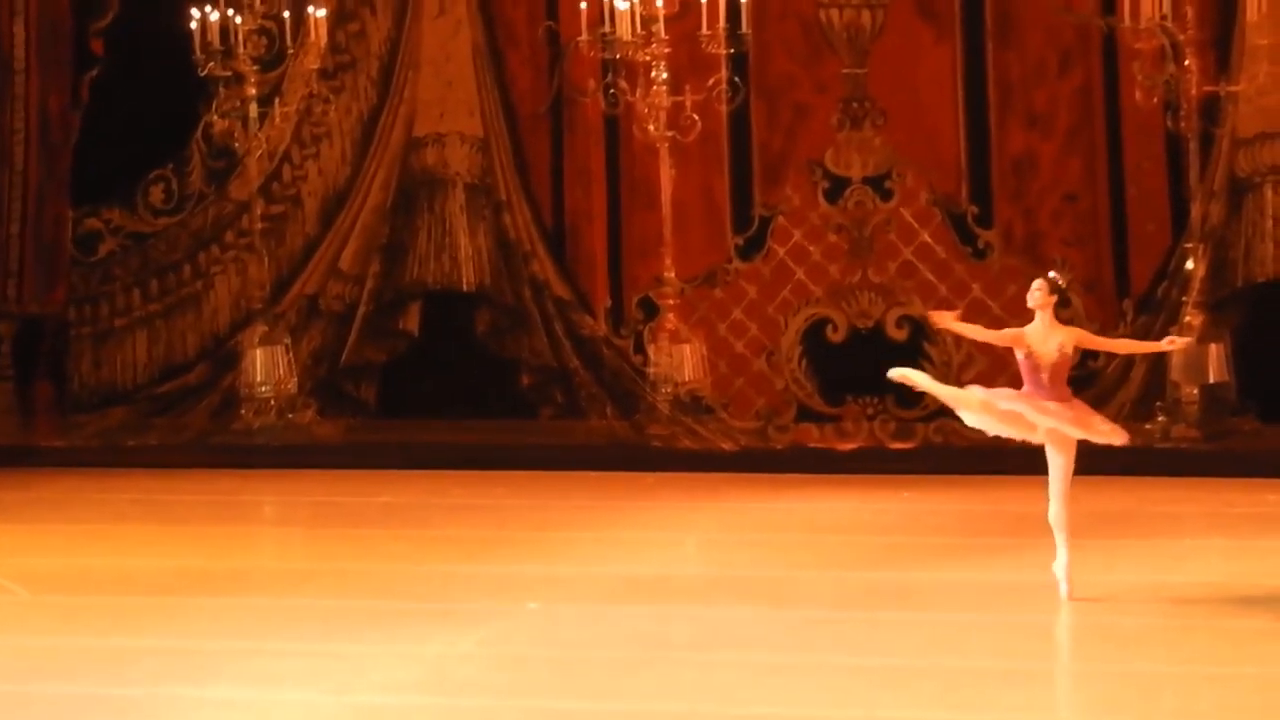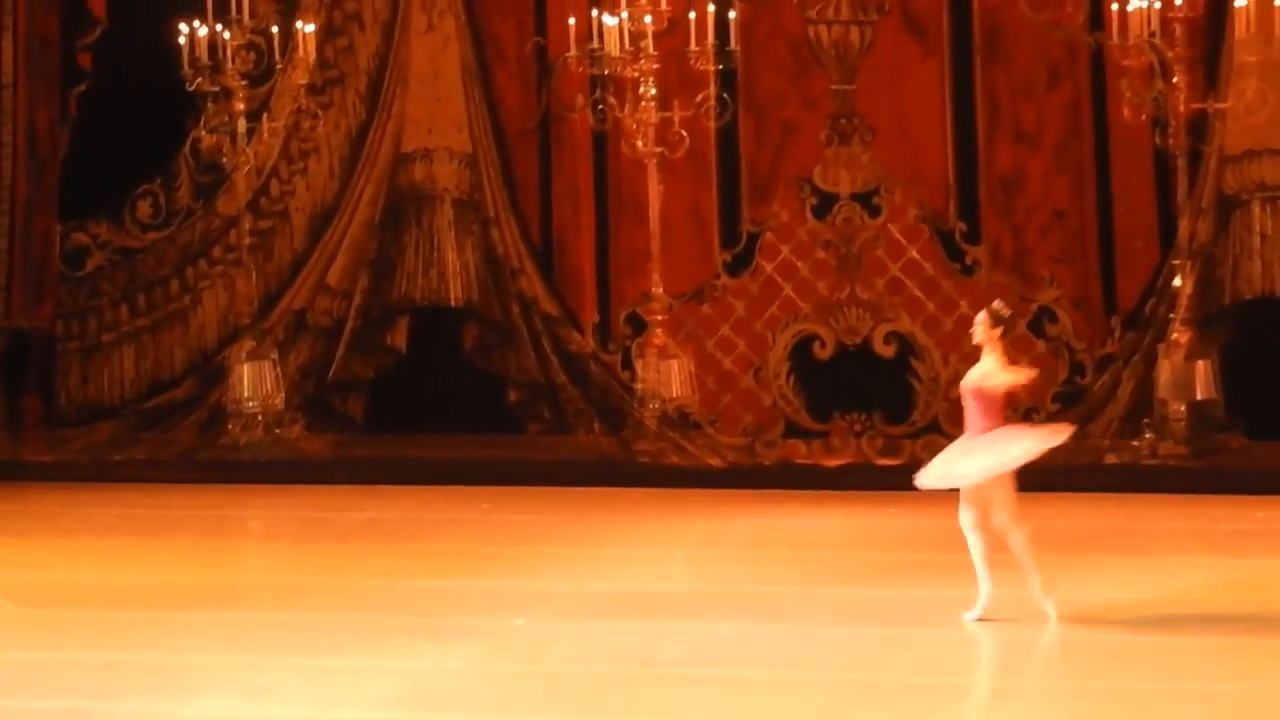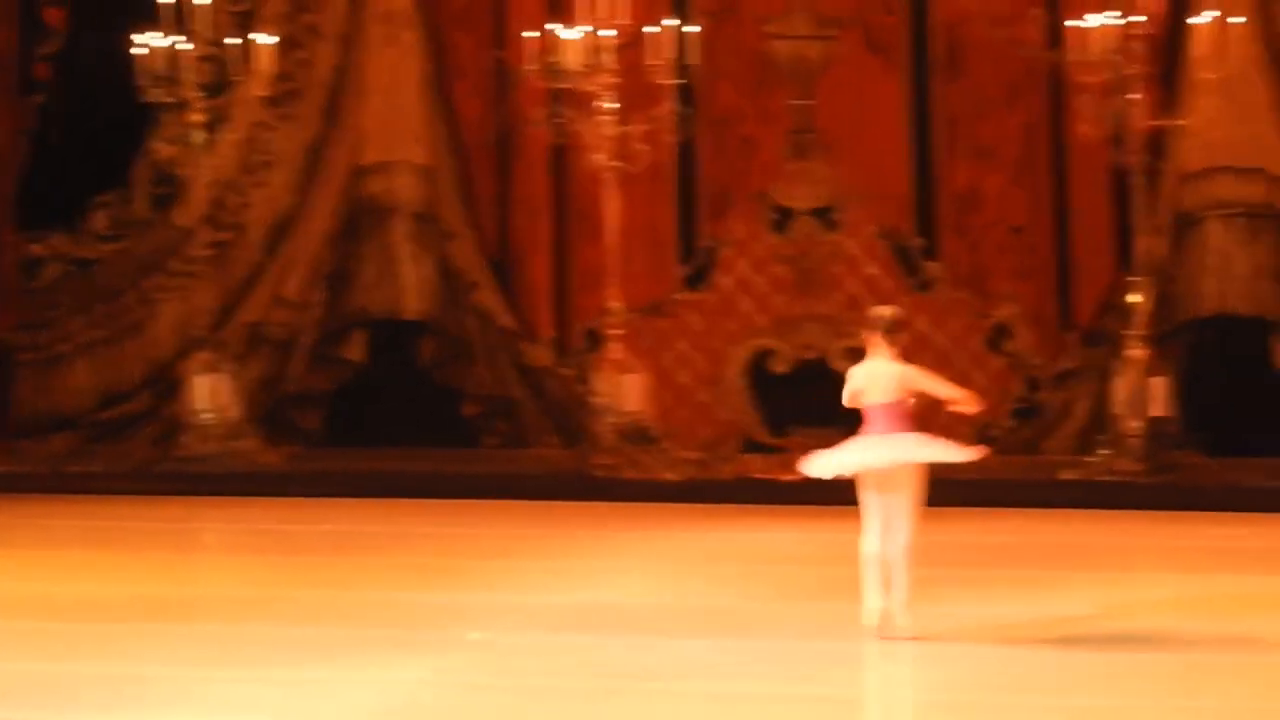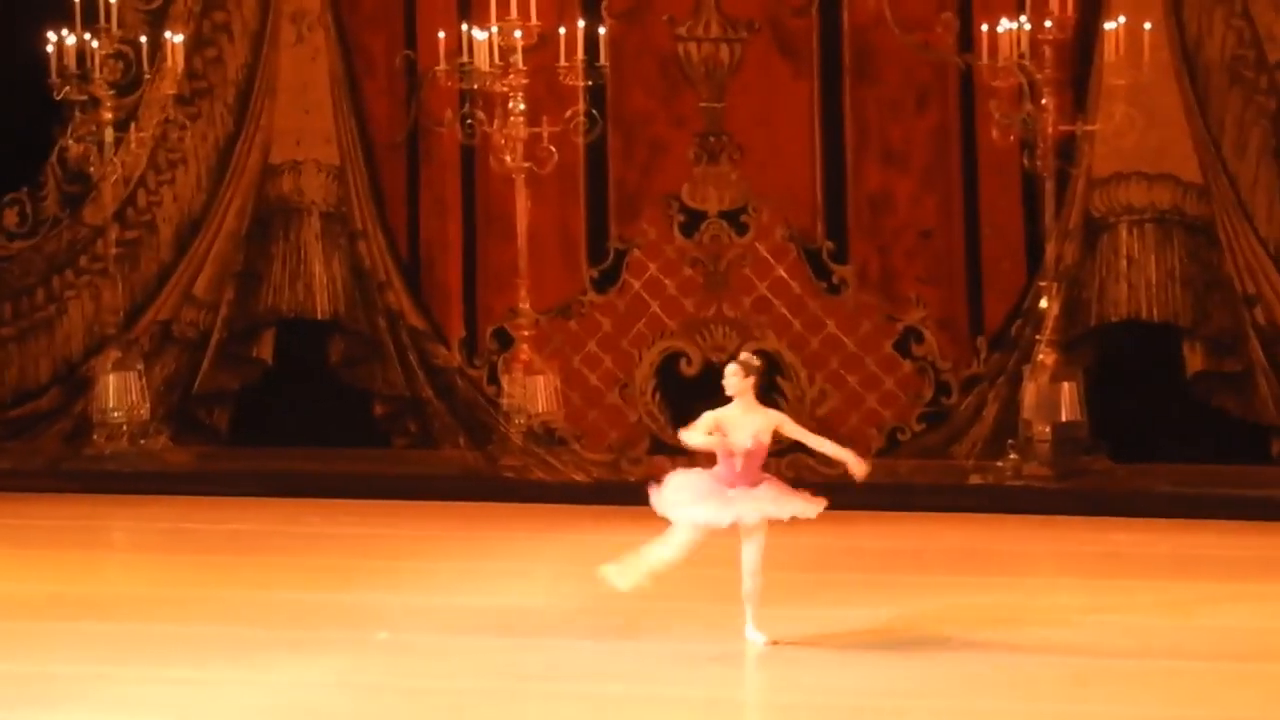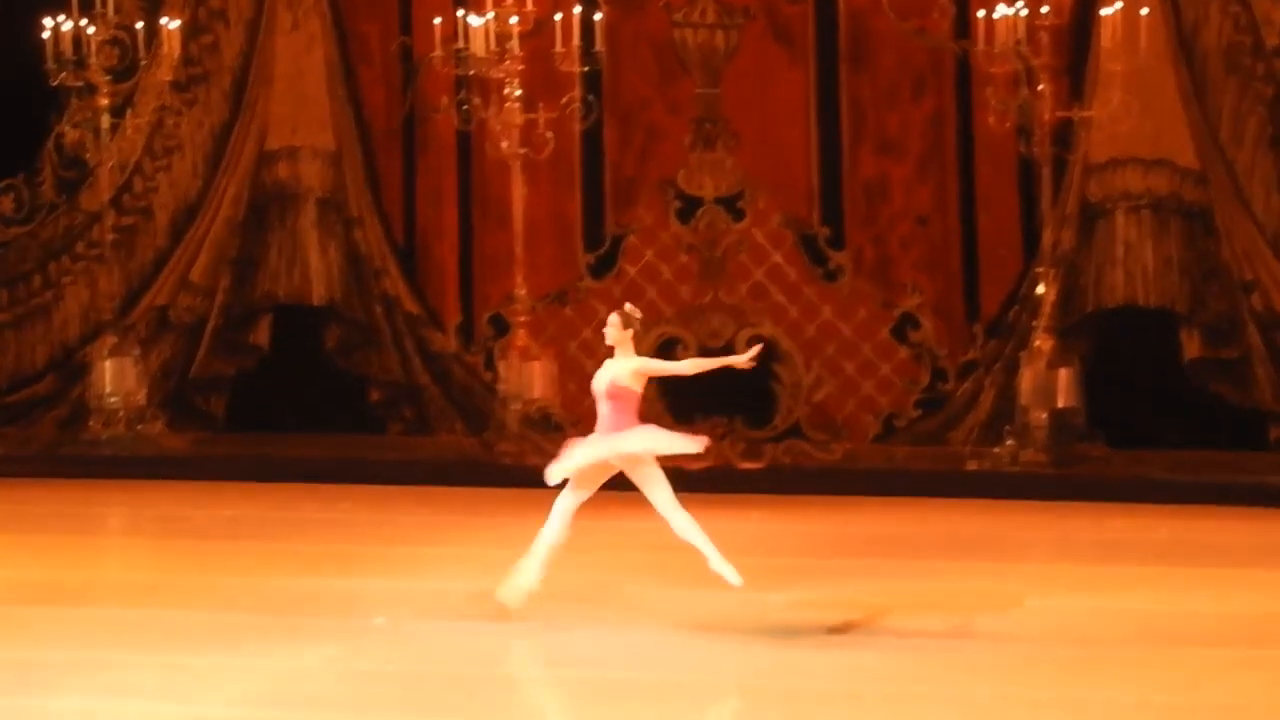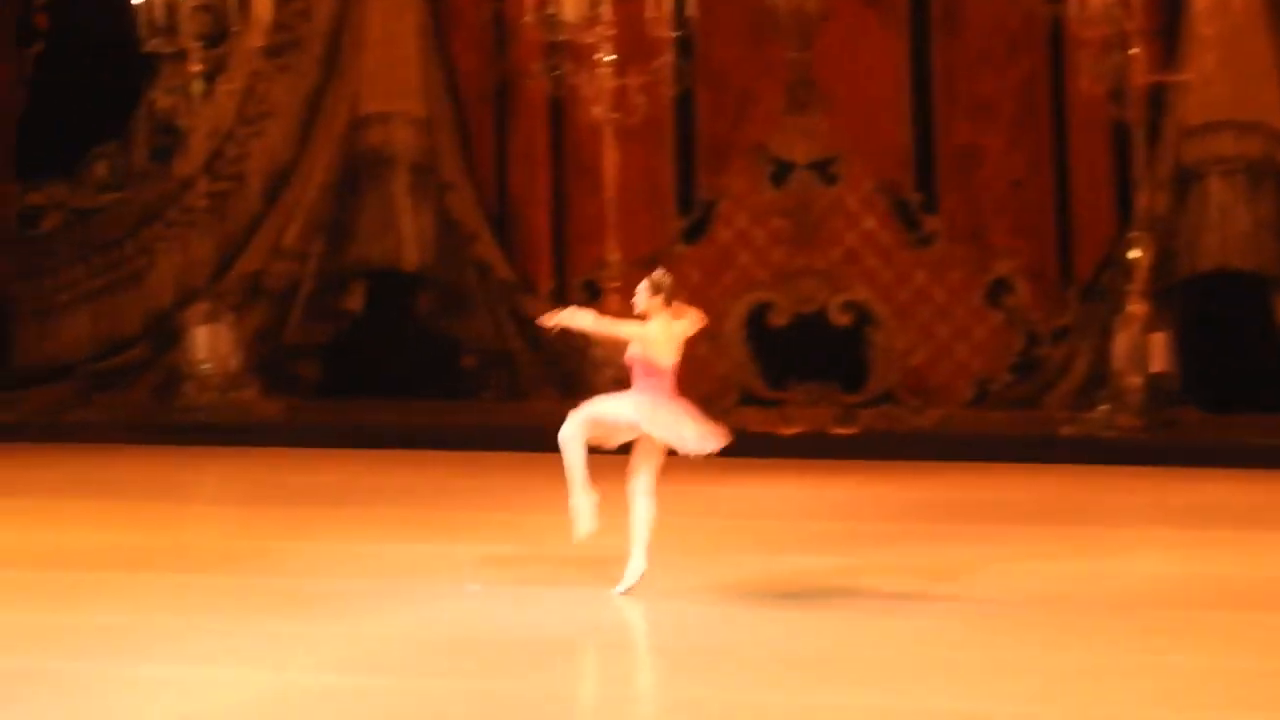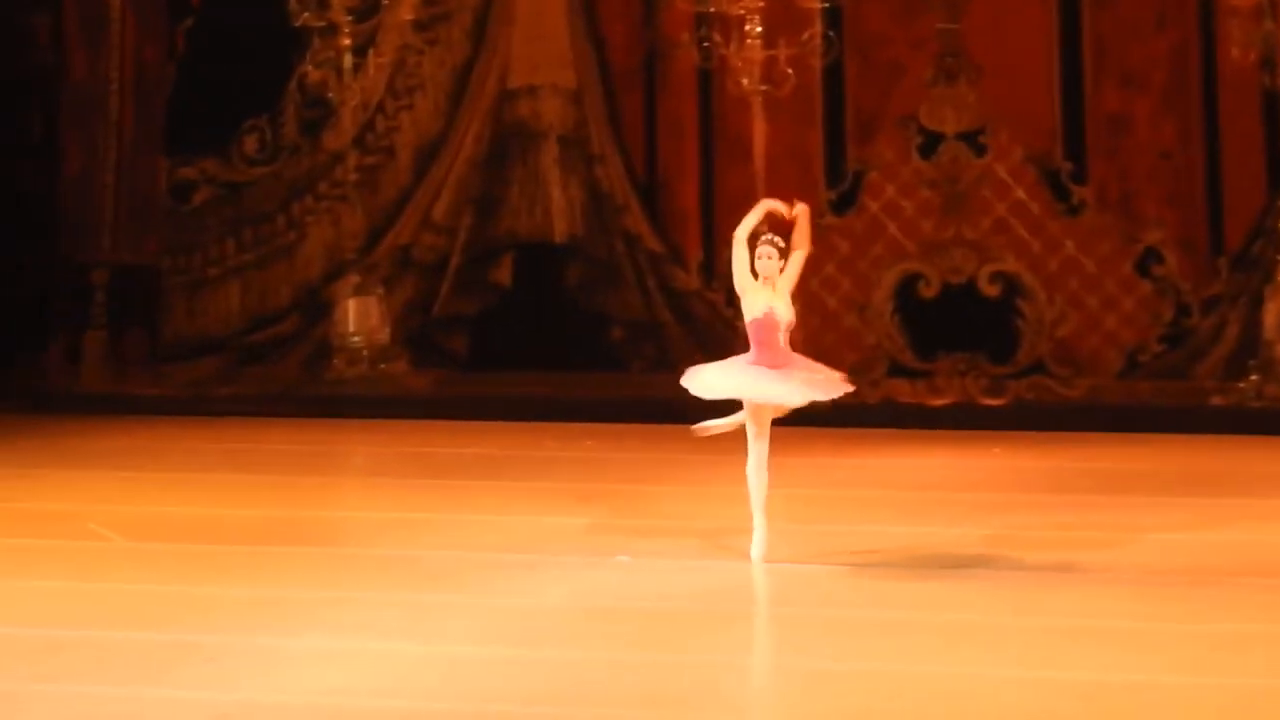
dt=0.4s
person 1, frame 1
left shoulder: (1071, 335)
right shoulder: (1019, 335)
left elbow: (1114, 343)
right elbow: (983, 335)
left wrist: (1160, 345)
right wrist: (952, 324)
left hip: (1062, 413)
right hip: (1026, 407)
left knee: (1059, 493)
right knee: (974, 401)
left ankle: (1062, 561)
right ankle: (924, 381)
person 1, frame 2
left shoulder: (991, 365)
right shoulder: (988, 364)
left elbow: (1008, 377)
right elbow: (1014, 376)
left wrist: (1018, 375)
right wrist: (1016, 375)
left hip: (992, 444)
right hip: (980, 446)
left knee: (1006, 521)
right knee: (969, 519)
left ankle: (1037, 587)
right ankle: (986, 594)
person 1, frame 3
left shoulder: (855, 373)
right shoulder: (905, 371)
left elbow: (848, 400)
right elbow: (960, 395)
right wrist: (968, 402)
left hip: (873, 451)
right hip: (898, 448)
left knee: (873, 529)
right knee: (904, 527)
left ankle: (877, 602)
right ankle: (897, 608)
person 1, frame 4
left shoulder: (771, 418)
right shoulder: (719, 416)
left elbow: (812, 438)
right elbow: (687, 435)
left wrist: (849, 457)
right wrist: (715, 443)
left hip: (753, 496)
right hip: (715, 490)
left knee: (751, 567)
right knee: (678, 542)
left ankle: (751, 624)
right ankle: (631, 572)
person 1, frame 5
left shoulder: (637, 364)
right shoulder: (609, 365)
left elbow: (684, 366)
left wrist: (732, 360)
left hip: (633, 446)
right hip: (605, 447)
left knee: (669, 508)
right knee: (562, 510)
left ankle: (715, 558)
right ankle: (529, 573)
person 1, frame 6
left shoulder: (641, 332)
right shoulder: (679, 330)
left elbow: (596, 323)
right elbow: (697, 318)
left wrist: (564, 317)
right wrist: (675, 311)
left hip: (641, 405)
right hip: (664, 412)
left knee: (570, 432)
right knee: (642, 488)
left ankle: (583, 502)
right ankle: (637, 561)
person 1, frame 7
left shoulder: (783, 291)
right shoulder: (746, 289)
left elbow: (801, 252)
right elbow: (739, 239)
left wrist: (801, 219)
right wrist: (764, 208)
left hip: (781, 373)
right hip: (756, 374)
right knee: (757, 456)
left ankle: (733, 420)
right ankle: (759, 530)
